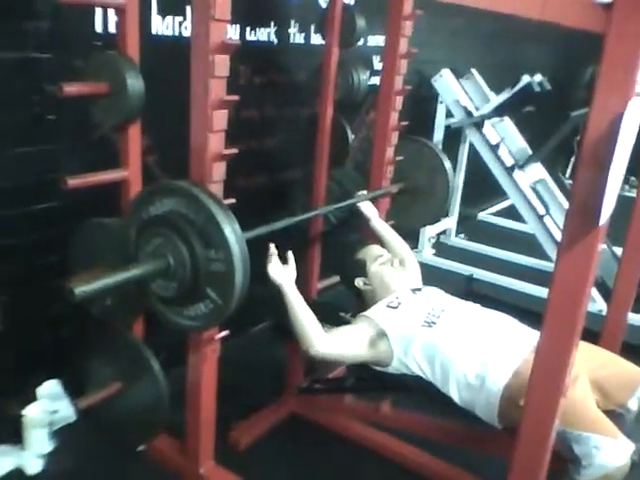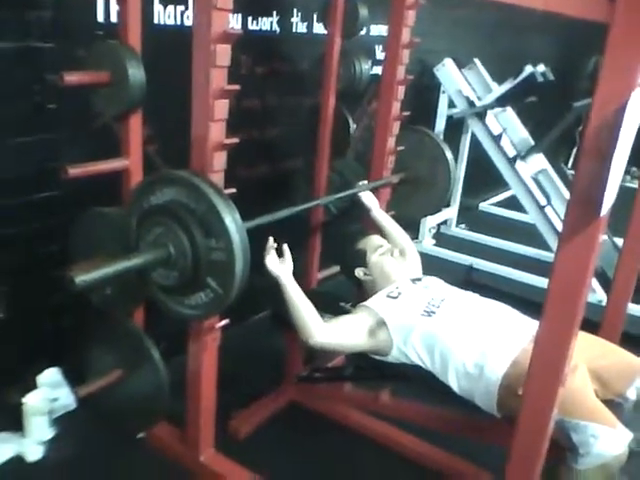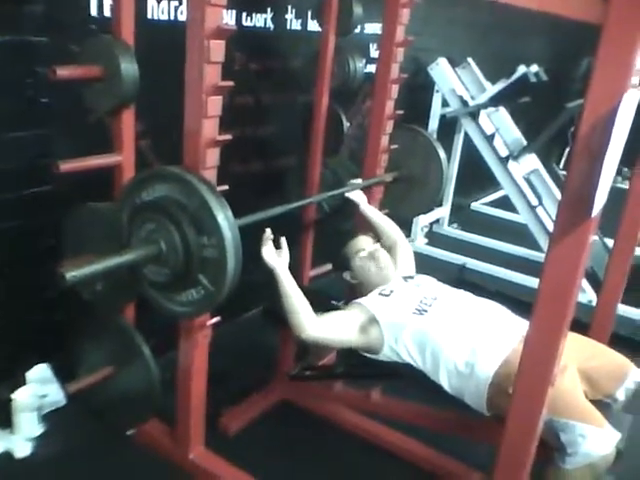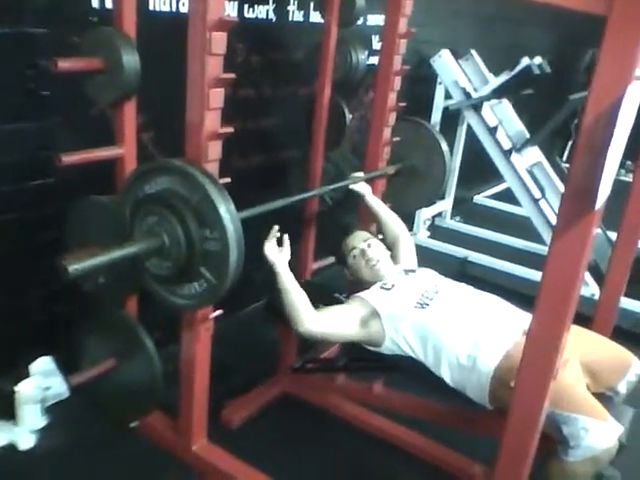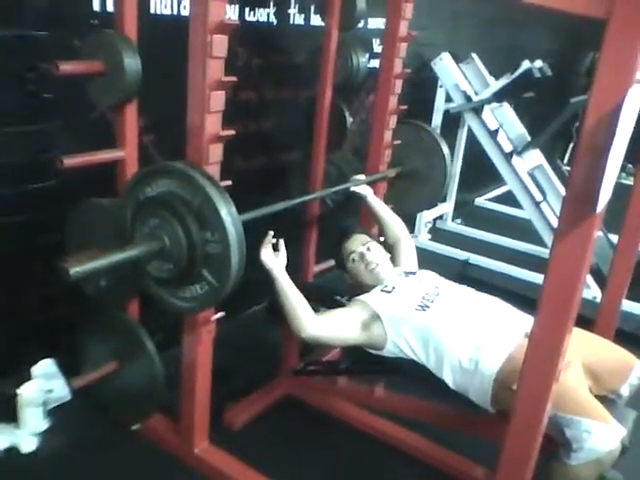
dt=0.4s
person 1, frame 1
left shoulder: (415, 292)
right shoulder: (374, 328)
left elbow: (407, 256)
right elbow: (318, 345)
left wrist: (374, 219)
right wrist: (286, 286)
left hip: (538, 345)
right hip: (511, 379)
person 1, frame 2
left shoulder: (415, 280)
right shoulder: (374, 318)
left elbow: (408, 247)
right elbow: (316, 335)
left wrist: (374, 209)
right wrist: (285, 277)
left hip: (537, 335)
right hip: (510, 369)
right knee: (606, 449)
person 1, frame 3
left shoulder: (407, 278)
right shoulder: (365, 316)
left elbow: (398, 241)
right elbow: (308, 329)
left wrist: (364, 207)
right wrist: (280, 269)
left hip: (527, 334)
right hip: (499, 368)
right knee: (594, 449)
person 1, frame 4
left shoulder: (407, 272)
right shoulder: (366, 309)
left elbow: (401, 234)
right elbow: (308, 323)
left wrist: (369, 197)
right wrist: (280, 266)
left hip: (529, 327)
right hip: (501, 361)
right knee: (596, 441)
person 1, frame 5
left shoulder: (408, 274)
right shoulder: (367, 313)
left elbow: (402, 237)
right elbow: (309, 328)
left wrist: (370, 198)
right wrist: (277, 271)
left hip: (531, 330)
right hip: (504, 363)
right knee: (599, 444)
